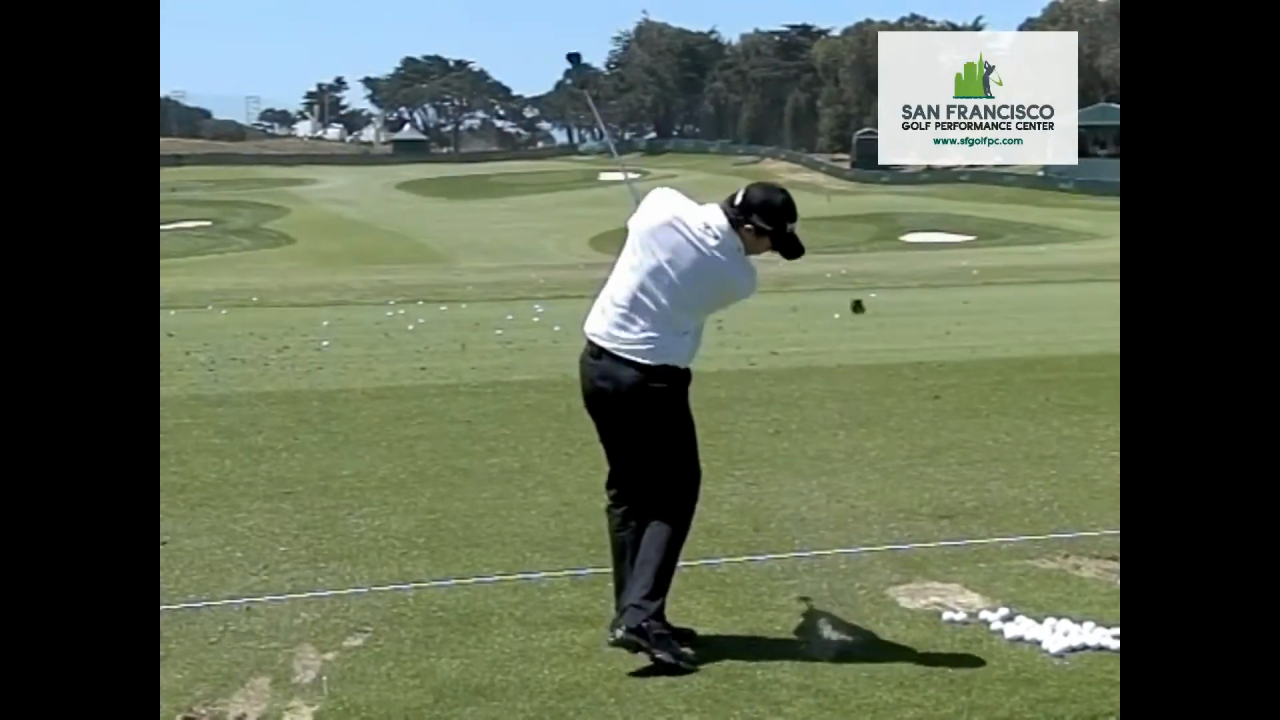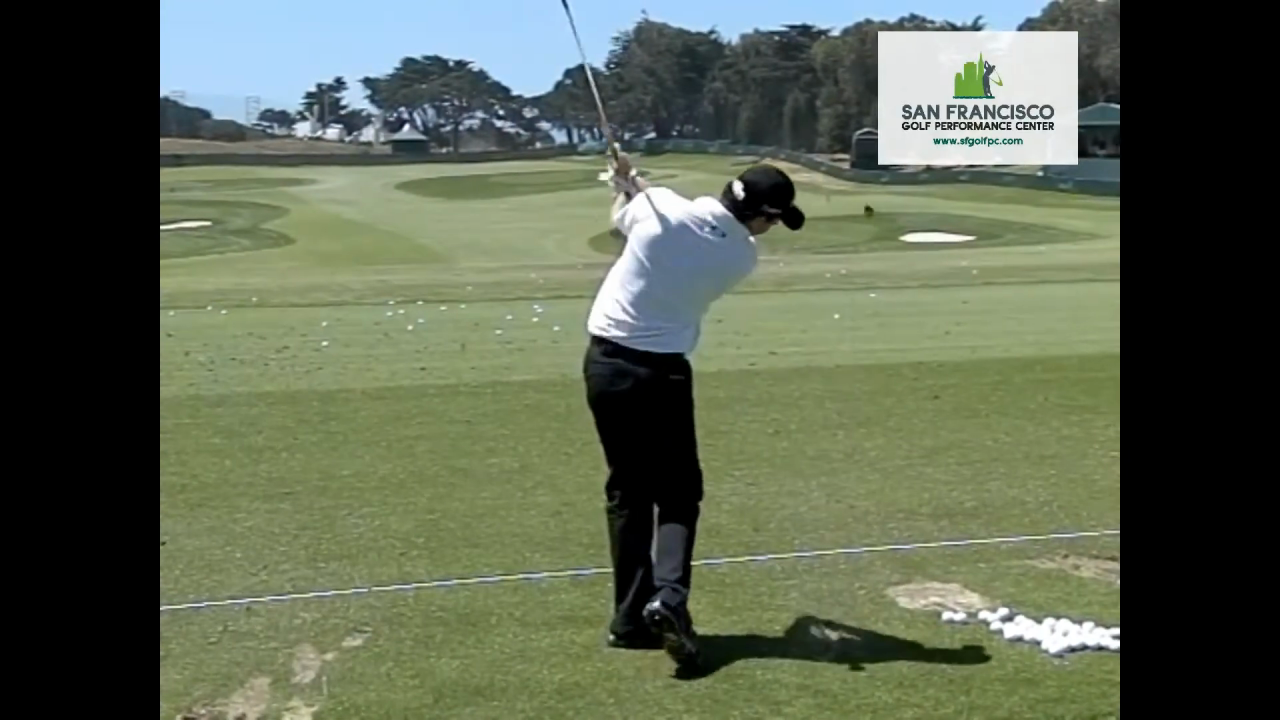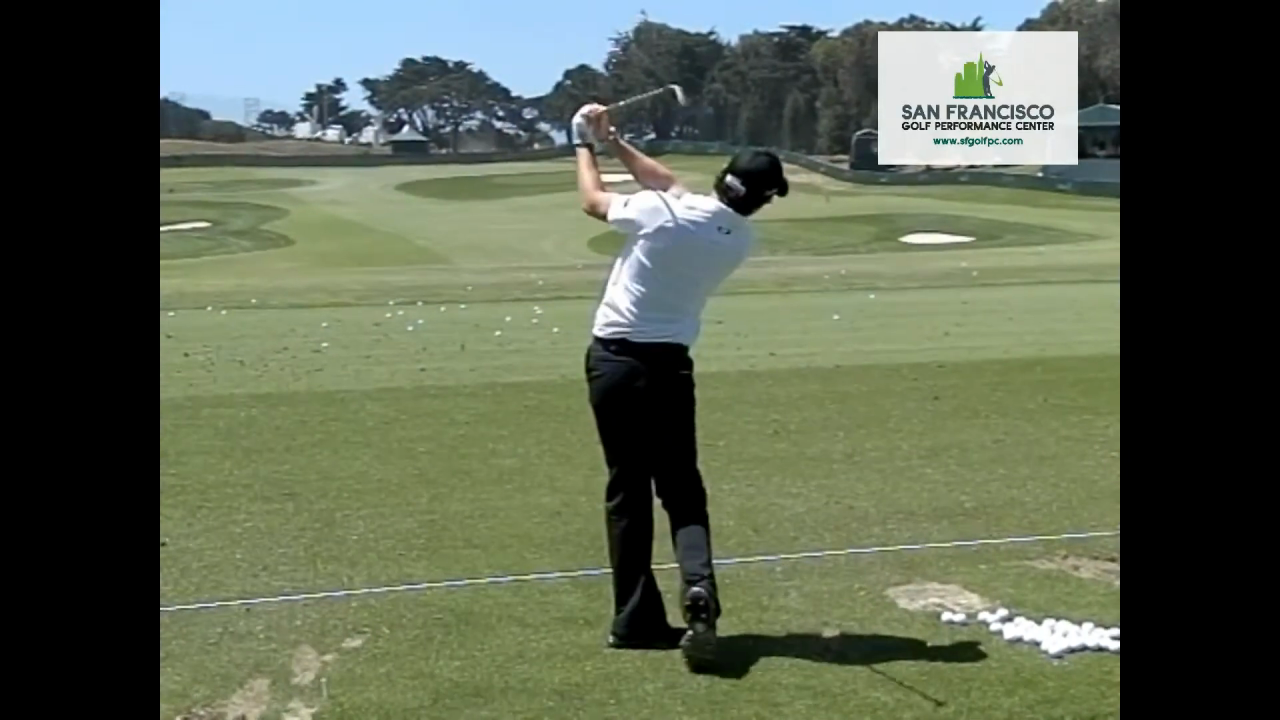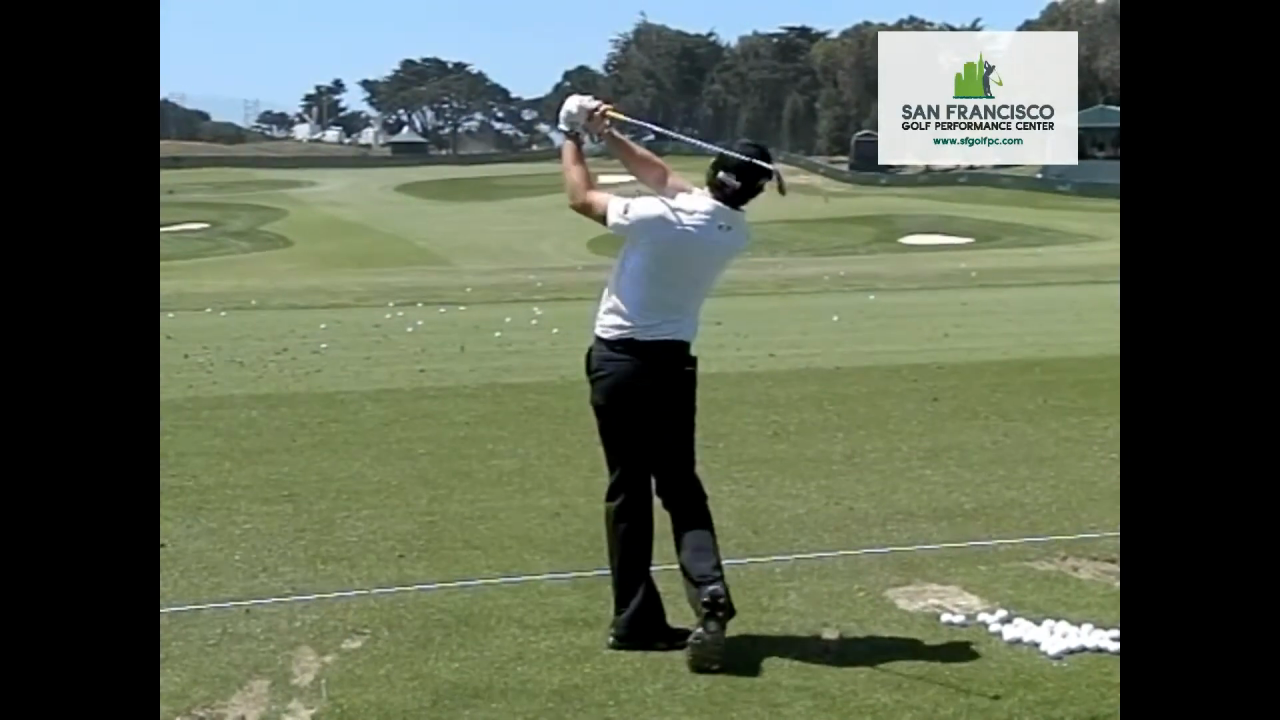
dt=0.3s
person 1, frame 1
left shoulder: (663, 203)
right shoulder: (739, 277)
left hip: (598, 364)
right hip: (652, 381)
left knee: (628, 494)
right knee: (672, 501)
left ankle: (632, 612)
right ankle: (641, 615)
person 1, frame 2
left shoulder: (658, 206)
right shoulder: (743, 257)
left elbow: (620, 216)
left wrist: (625, 184)
right wrist: (635, 182)
left hip: (606, 361)
right hip: (662, 373)
left knee: (628, 490)
right knee: (678, 496)
left ankle: (632, 618)
right ankle: (669, 599)
person 1, frame 3
left shoulder: (660, 213)
right shoulder: (739, 241)
left elbow: (593, 199)
right elbow: (667, 183)
left wrist: (588, 144)
right wrist: (613, 141)
left hip: (612, 361)
right hip: (668, 367)
left knee: (627, 492)
right knee: (682, 491)
left ankle: (634, 619)
right ankle: (699, 584)
person 1, frame 4
left shoulder: (661, 219)
right shoulder: (735, 232)
left elbow: (582, 198)
right elbow: (661, 176)
left wrist: (573, 136)
right wrist: (610, 134)
left hip: (619, 361)
right hip: (672, 364)
left knee: (628, 492)
right knee: (681, 486)
left ankle: (635, 620)
right ankle: (709, 588)
